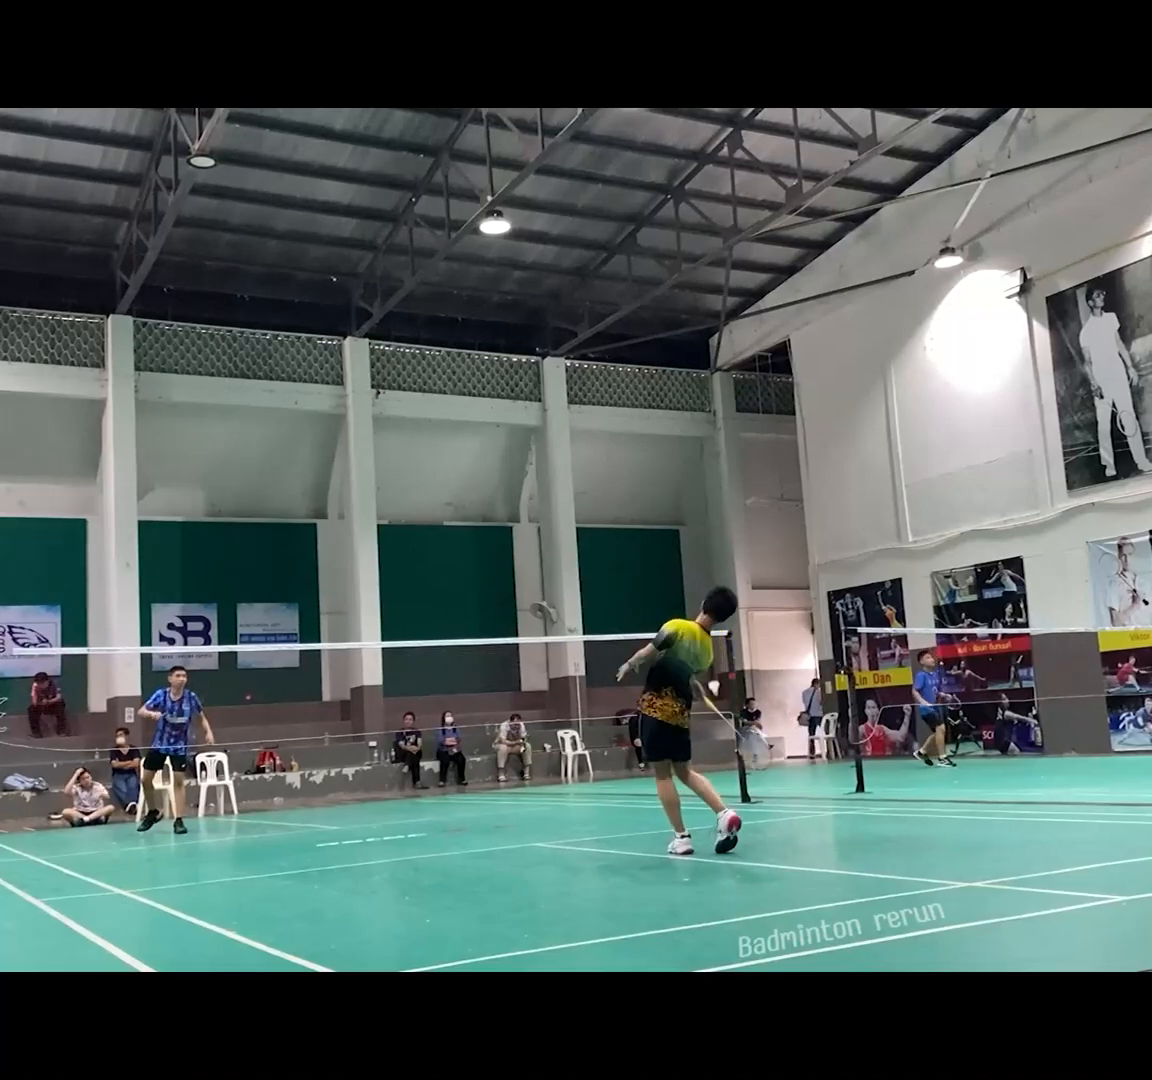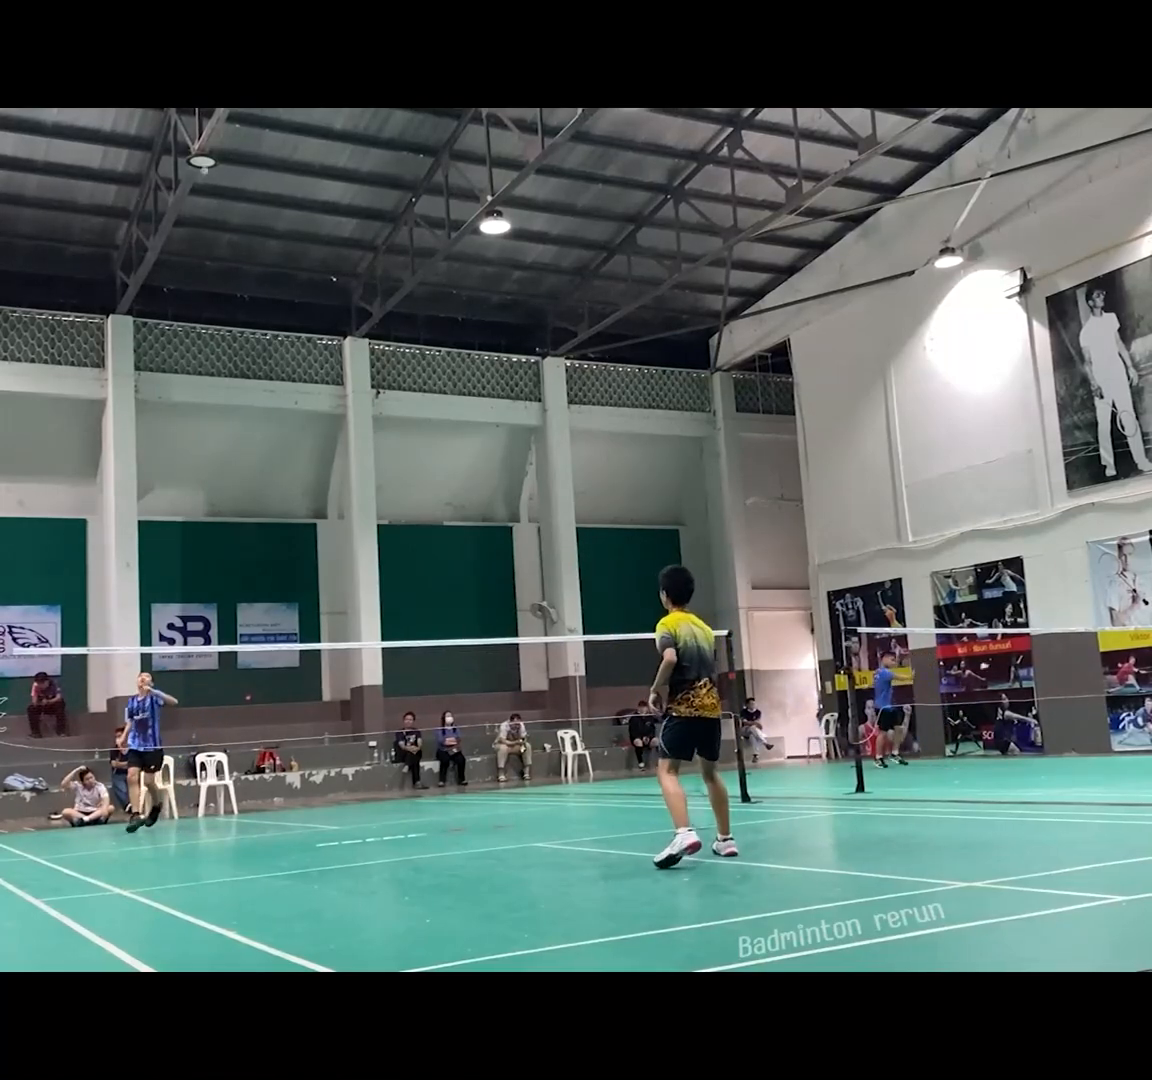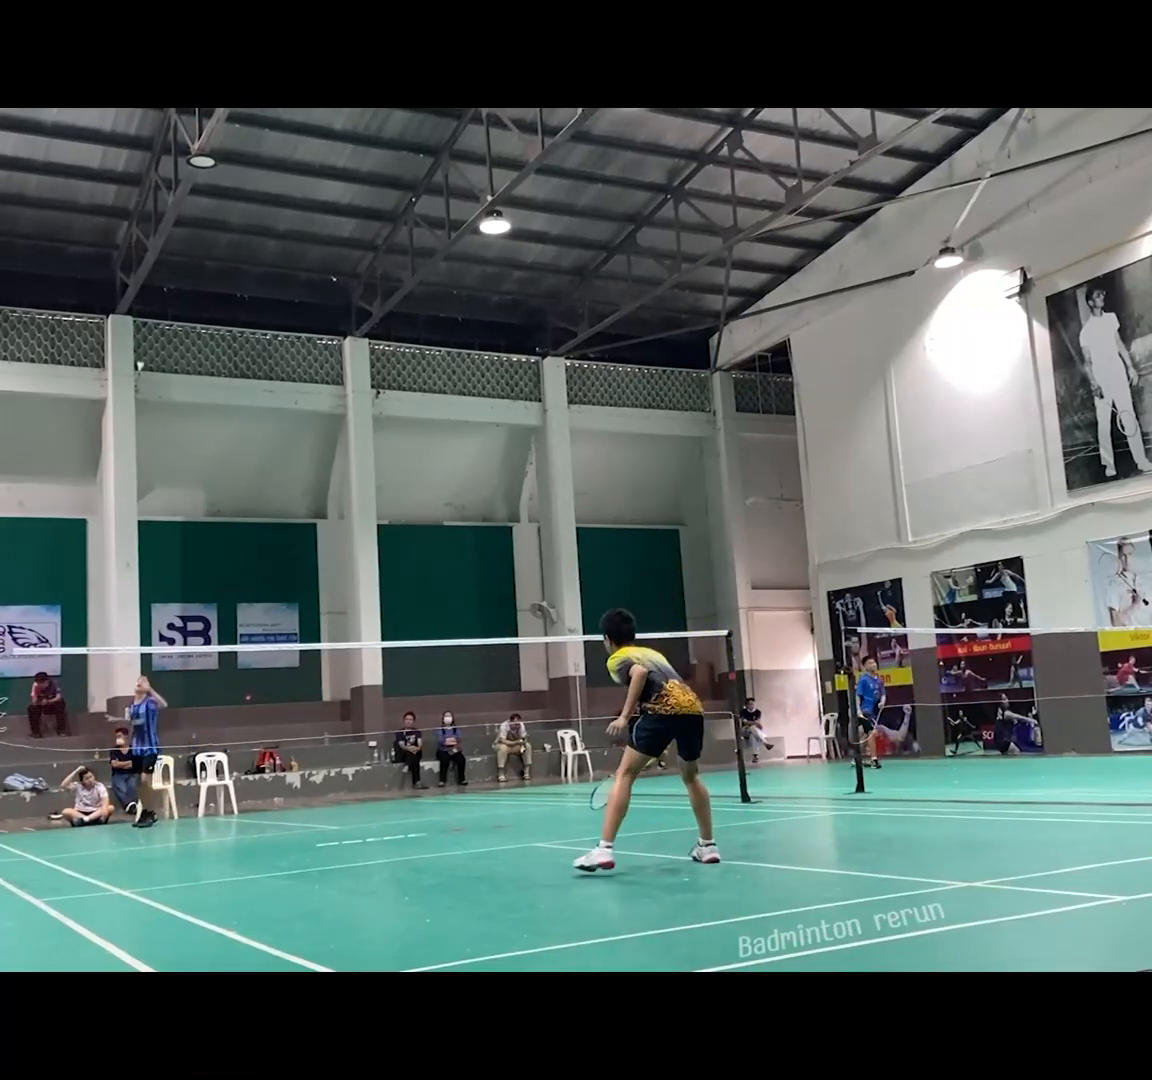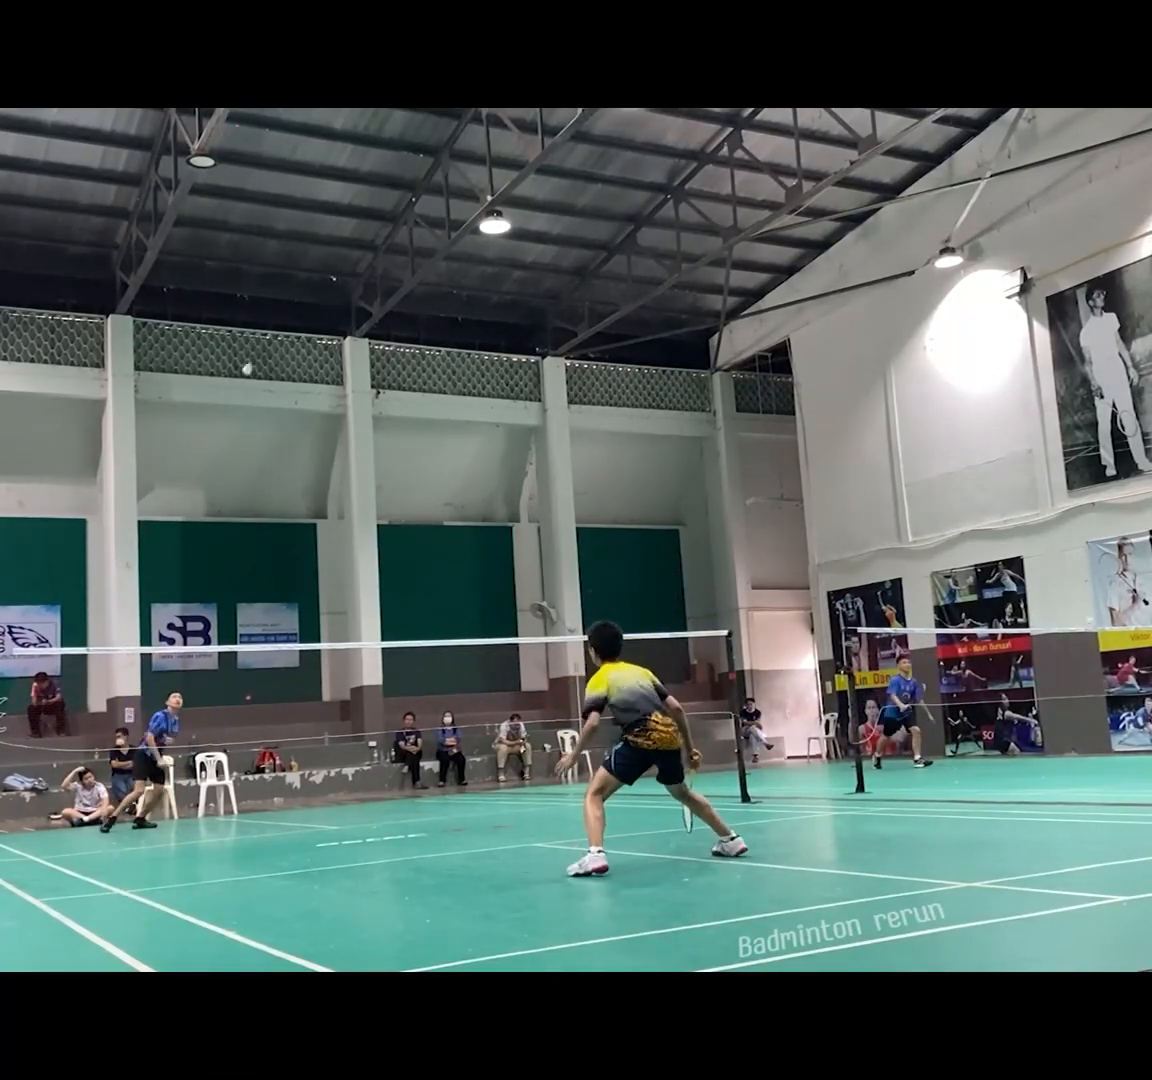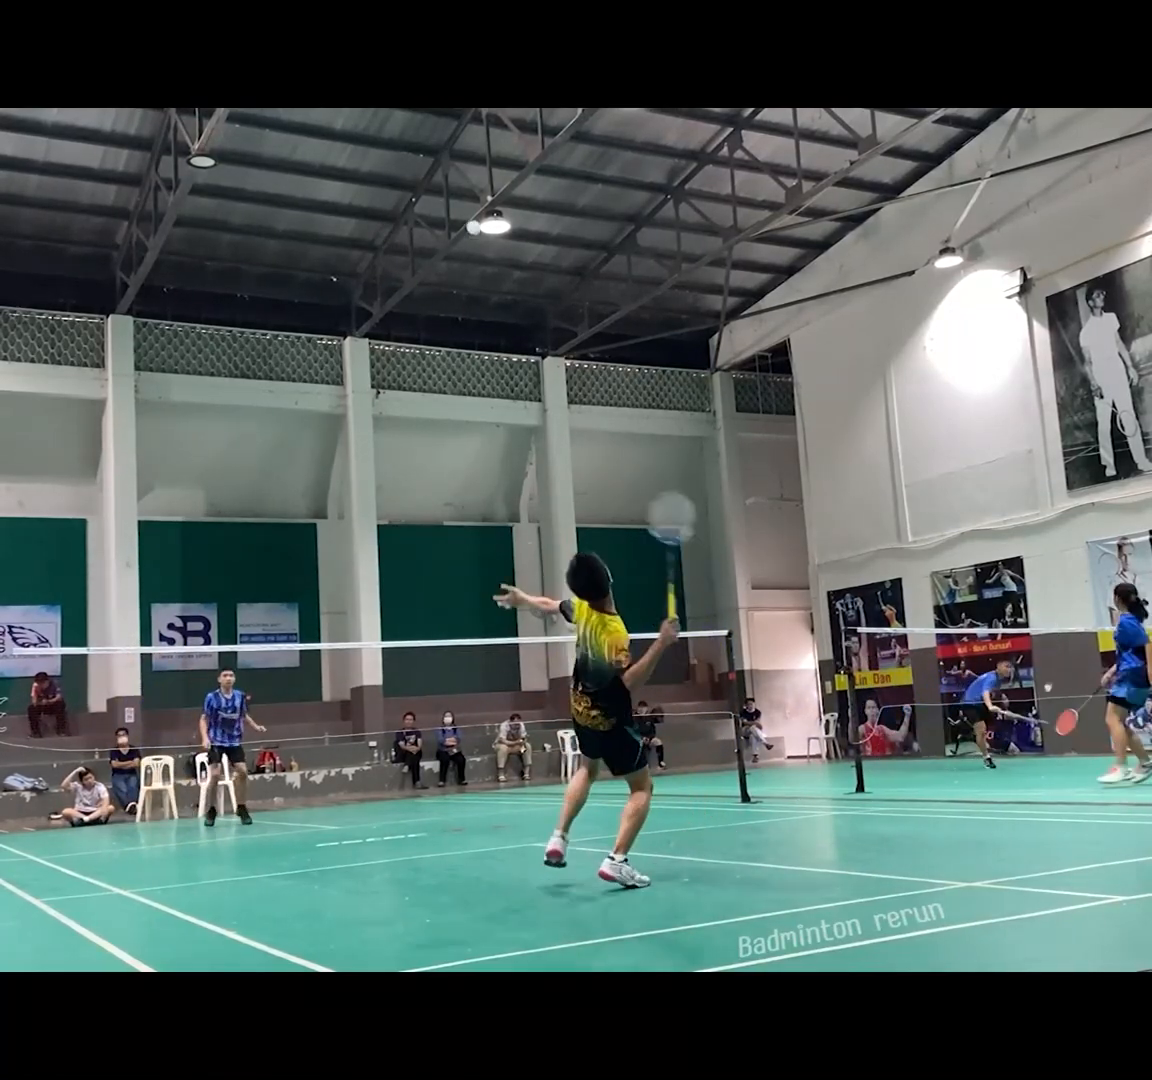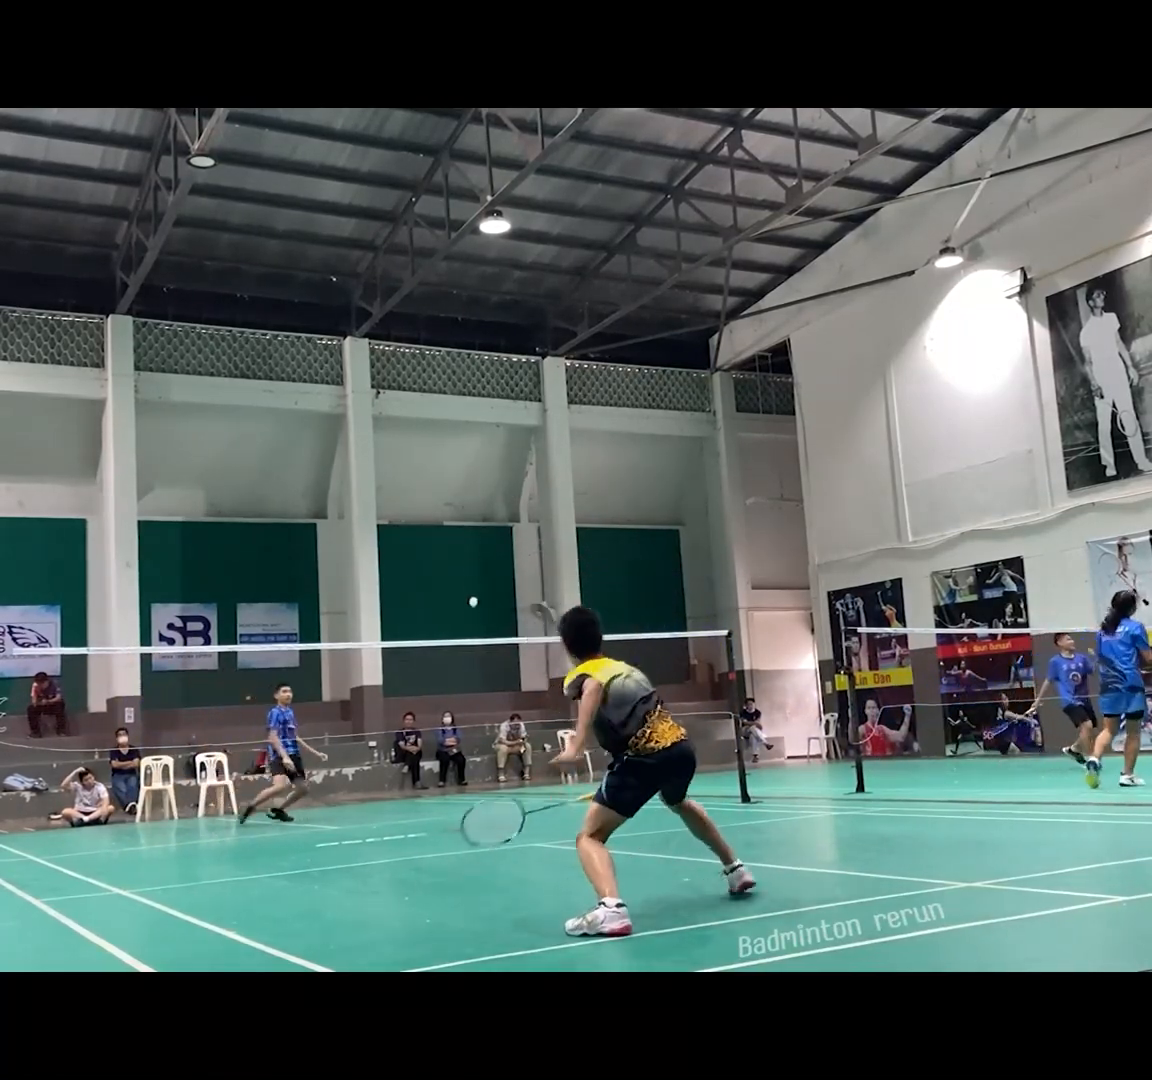
dt=0.7s
person 1, frame 1
left shoulder: (678, 626)
right shoulder: (709, 649)
left elbow: (648, 653)
left wrist: (628, 666)
left hip: (655, 708)
right hip: (681, 713)
left knee: (663, 775)
right knee: (685, 772)
left ankle: (682, 837)
right ankle: (725, 814)
person 1, frame 2
left shoulder: (668, 624)
right shoulder: (704, 628)
left elbow: (670, 660)
left wrist: (655, 691)
left hip: (683, 707)
right hip: (711, 707)
left knee: (667, 771)
right knee: (710, 773)
left ankle: (684, 834)
right ankle: (725, 839)
person 1, frame 3
left shoulder: (616, 659)
right shoulder: (654, 654)
left elbow: (638, 674)
left wrist: (624, 717)
left hip: (661, 710)
right hip: (693, 708)
left knee: (624, 776)
right knee: (691, 775)
left ankle: (605, 847)
right ankle: (706, 845)
person 1, frame 4
left shoulder: (598, 682)
right shoulder: (642, 672)
left elbow: (592, 723)
right elbow: (675, 707)
left wrist: (573, 756)
right wrist: (689, 748)
left hip: (639, 740)
right hip: (669, 738)
left knee: (594, 795)
right knee: (682, 794)
left ankle: (595, 855)
right ankle: (731, 840)
person 1, frame 5
left shoulder: (579, 610)
right shoulder: (614, 633)
left elbow: (552, 606)
right elbow: (630, 684)
left wrist: (521, 597)
right wrist: (660, 645)
left hip: (582, 714)
right hip: (611, 720)
left knee: (585, 771)
right knee: (641, 790)
left ankle: (559, 840)
right ankle: (616, 861)
person 1, frame 6
left shoulder: (578, 678)
right shoulder: (626, 668)
left elbow: (592, 691)
left wrist: (576, 744)
left hip: (643, 758)
right hip: (680, 748)
left knee: (589, 837)
right knee: (681, 805)
left ankle: (611, 909)
right ankle: (736, 871)
